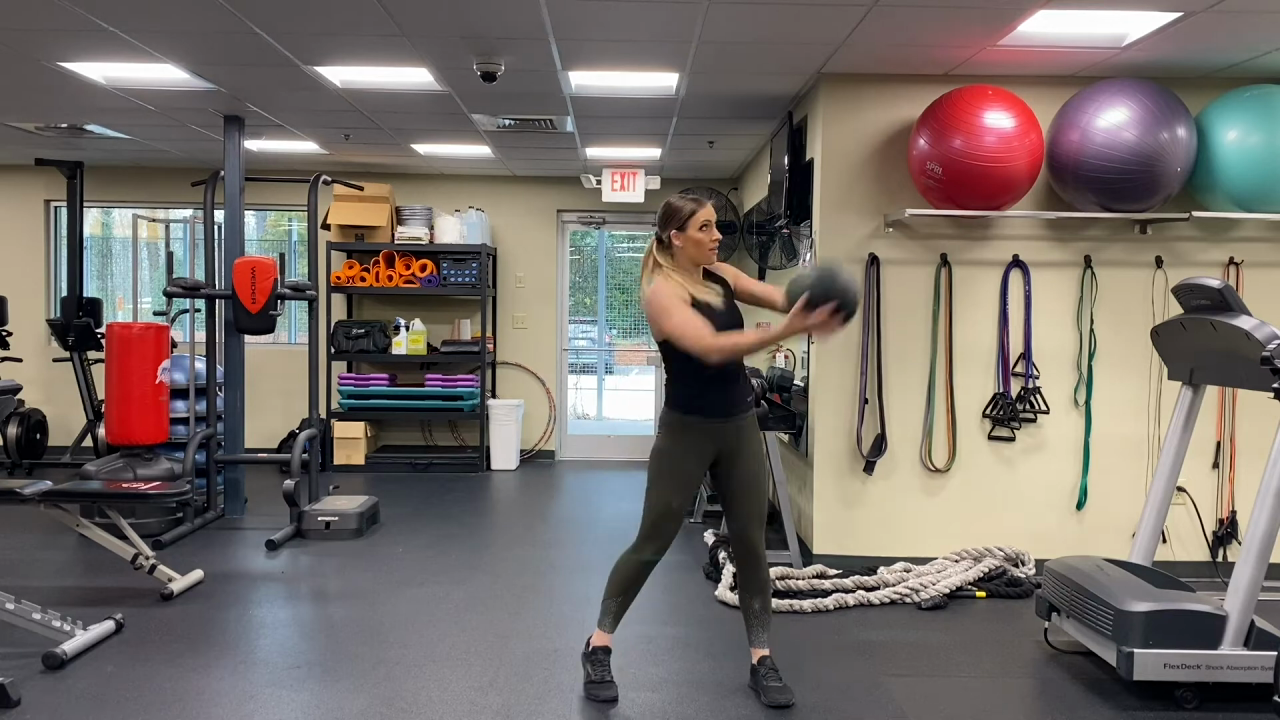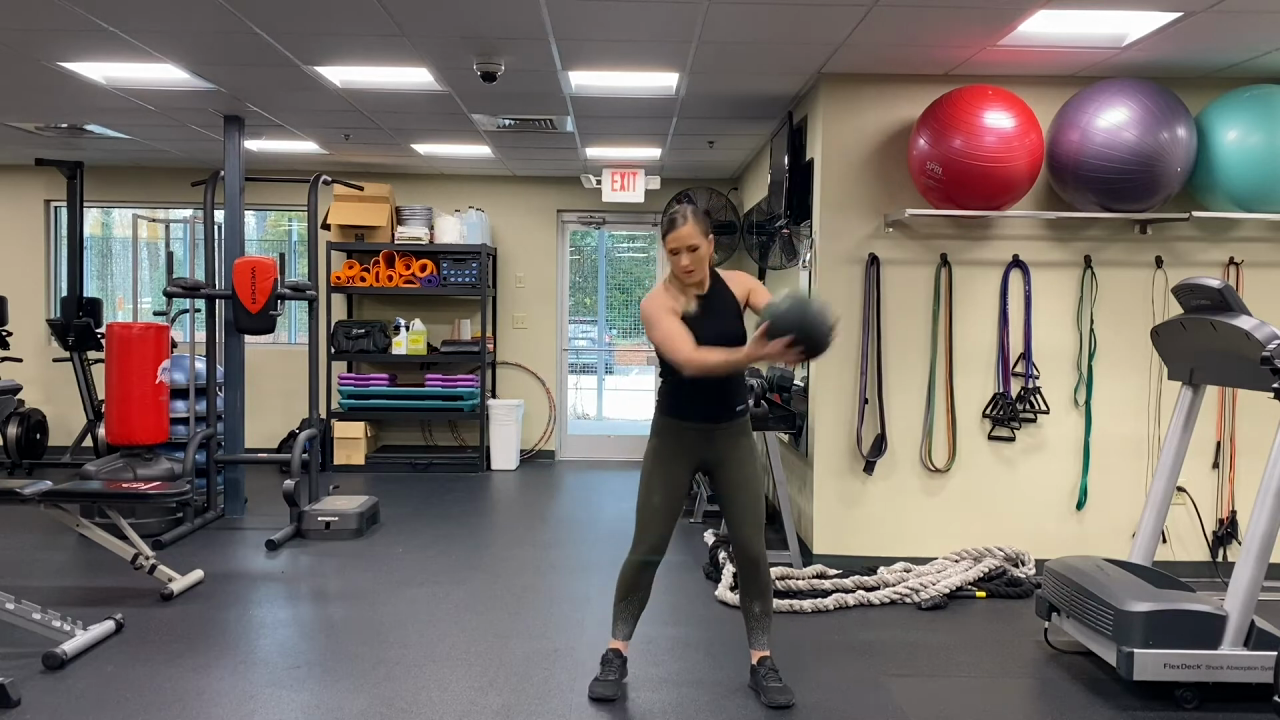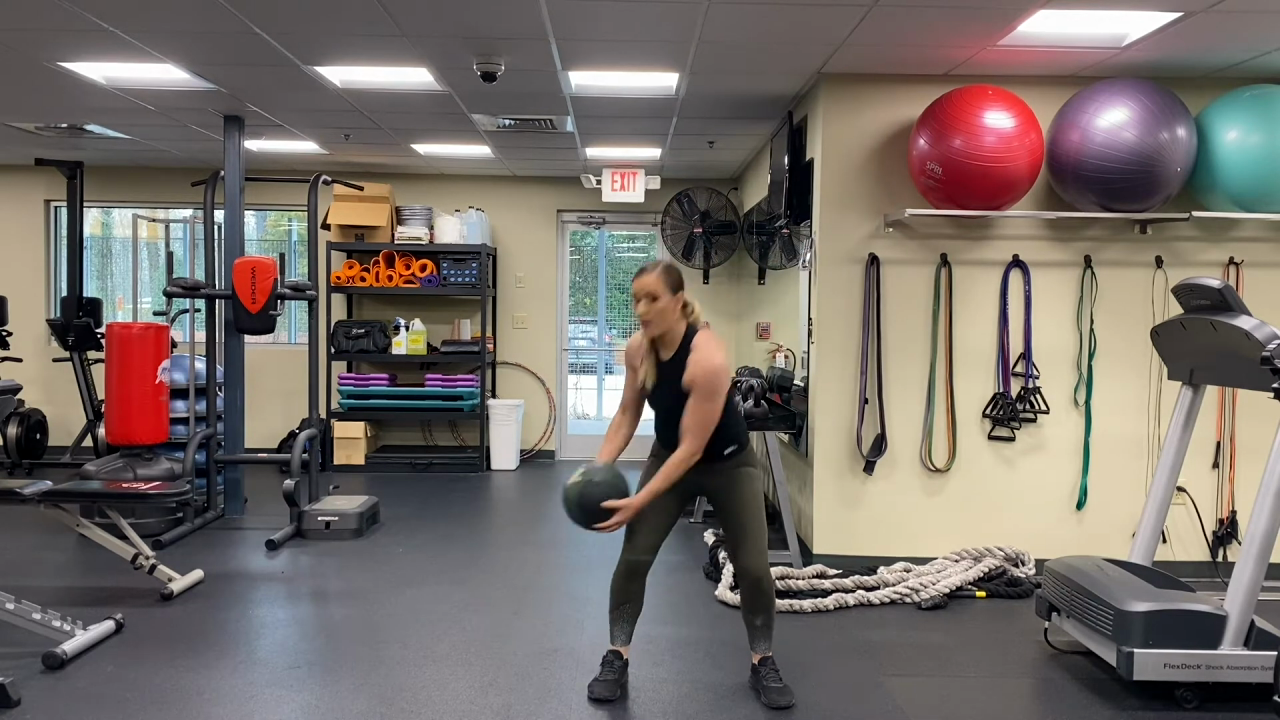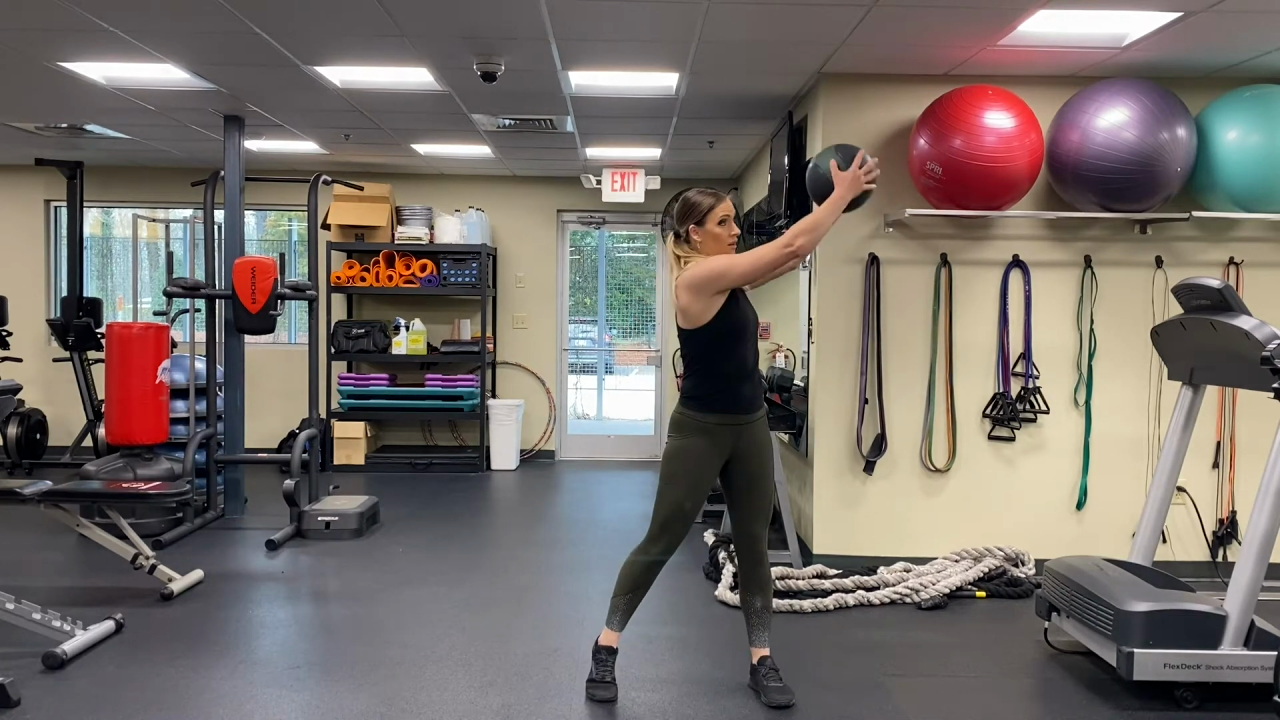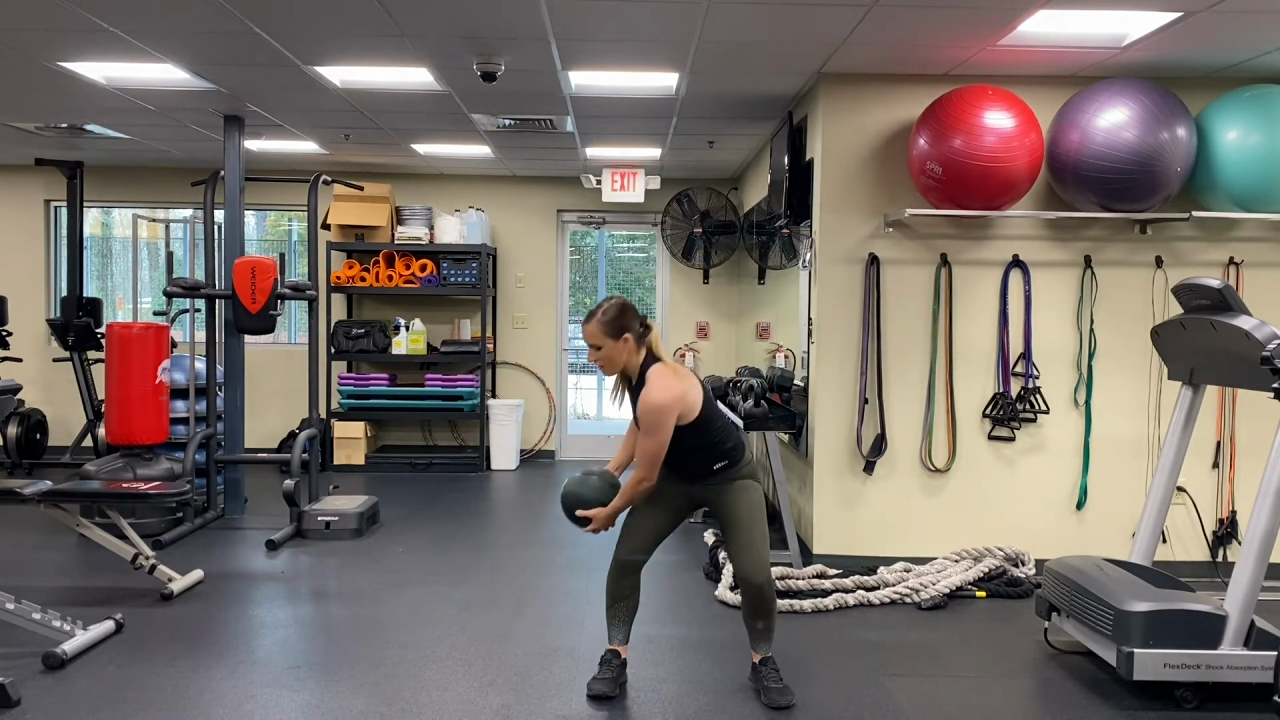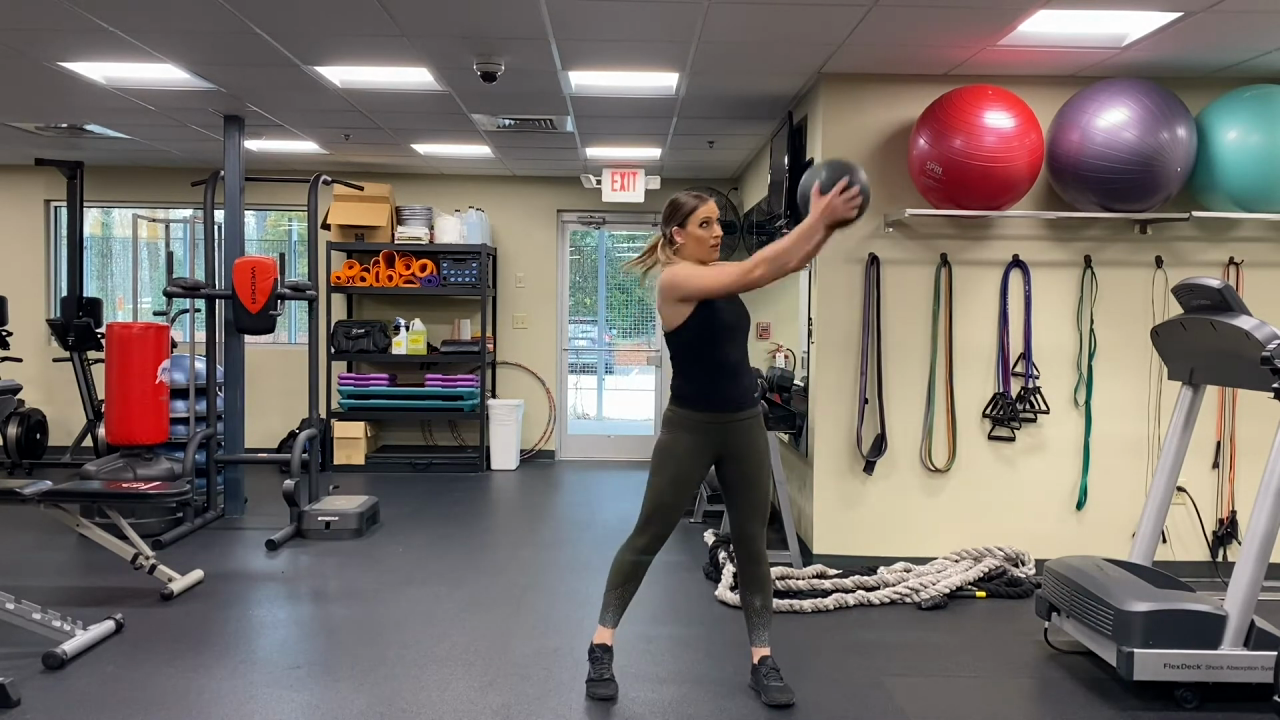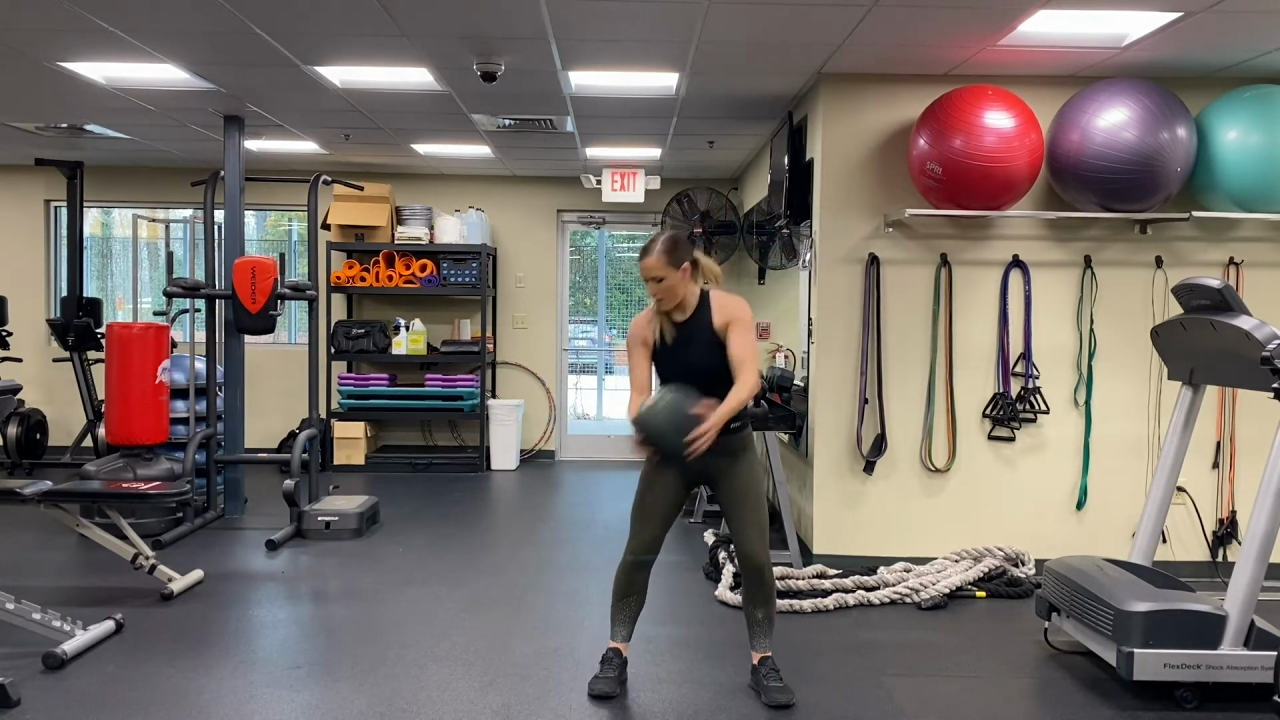
dt=0.7s
person 1, frame 1
left shoulder: (723, 276)
right shoulder: (662, 294)
left elbow: (782, 297)
right elbow: (712, 349)
left wrist: (813, 314)
right wrist: (782, 333)
left hip: (740, 427)
right hip: (685, 433)
left knee: (751, 546)
right knee: (651, 545)
left ankle: (760, 658)
right ankle: (599, 645)
person 1, frame 2
left shoulder: (737, 283)
right shoulder: (658, 303)
right elbow: (691, 361)
right wrist: (749, 354)
left hip: (732, 432)
right hip: (676, 435)
left knee: (752, 548)
right knee: (648, 550)
left ankle: (761, 660)
right ankle: (615, 652)
person 1, frame 3
left shoulder: (707, 361)
right shoulder: (638, 350)
left elbow: (691, 451)
right elbow: (627, 412)
left wrist: (638, 502)
right wrist: (598, 468)
left hip: (727, 464)
right hip: (669, 460)
left knee: (754, 568)
right knee: (634, 557)
left ankle: (762, 661)
right ankle: (616, 656)
person 1, frame 4
left shoulder: (725, 273)
right shoulder: (700, 276)
left elbow: (788, 255)
right elbow: (788, 246)
left wrist: (840, 198)
right wrist: (841, 194)
left hip: (749, 426)
right hip: (700, 429)
left knee: (754, 545)
right knee: (661, 543)
left ankle: (761, 659)
right ankle: (606, 646)
person 1, frame 5
left shoulder: (660, 392)
right shoulder: (635, 373)
left elbow: (647, 477)
left wrist: (612, 512)
right wrist: (608, 473)
left hip: (729, 476)
right hip: (678, 474)
left knee: (755, 576)
right knee: (627, 557)
left ankle: (763, 662)
right ankle: (615, 657)
person 1, frame 6
left shoulder: (727, 271)
right shoulder: (676, 279)
left elbow: (789, 260)
right elbow: (753, 271)
left wrist: (828, 222)
right wrist: (816, 217)
left hip: (744, 425)
right hip: (690, 426)
left knee: (752, 544)
right knee: (648, 537)
left ankle: (762, 660)
right ankle: (601, 645)
person 1, frame 7
left shoulder: (729, 310)
right shoulder: (643, 325)
left elbow: (750, 379)
right elbow: (638, 394)
left wrist: (723, 411)
right wrist: (642, 420)
left hip: (730, 448)
left knee: (755, 558)
right knee: (640, 551)
left ankle: (762, 660)
right ankle: (616, 653)
